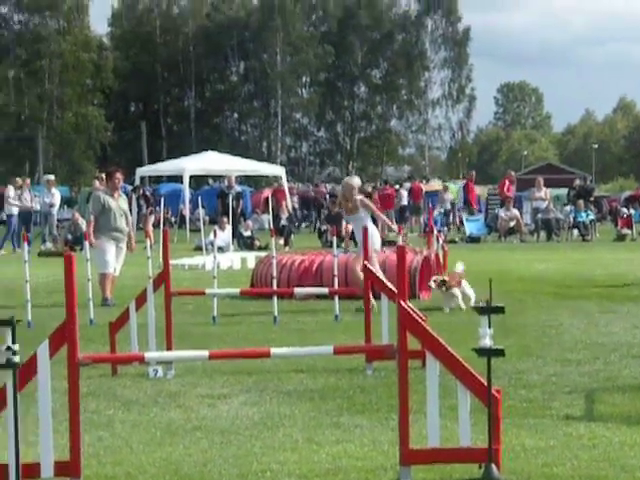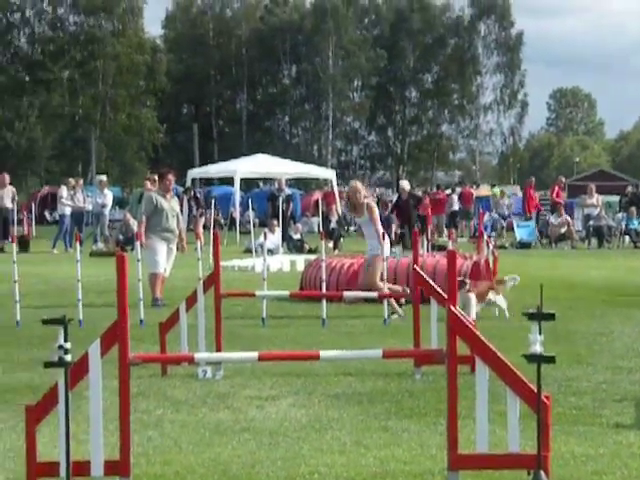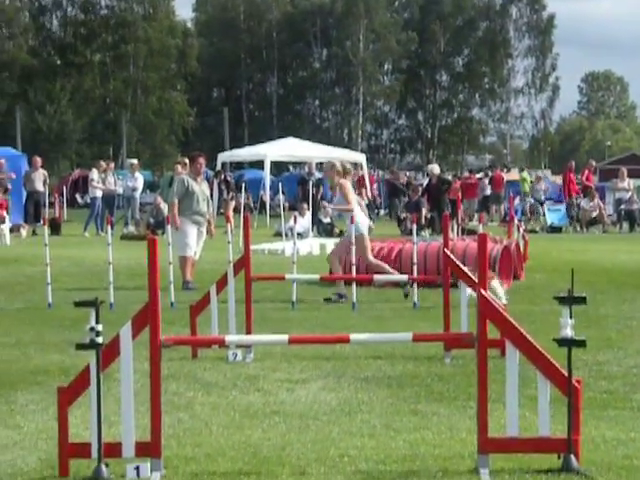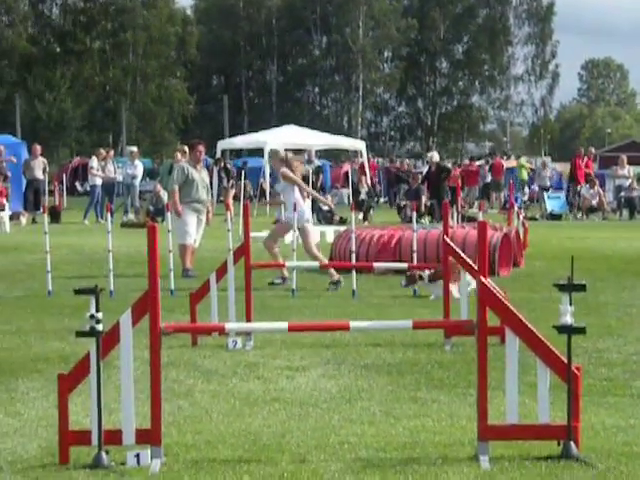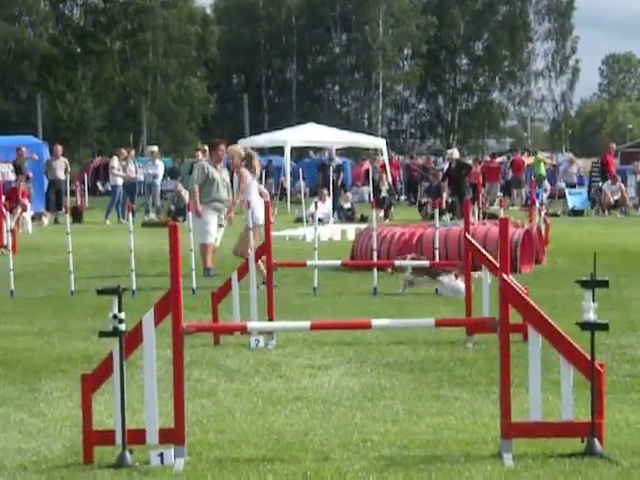
dt=0.2s
person 1, frame 1
left shoulder: (362, 201)
right shoulder: (342, 204)
left elbow: (379, 215)
left wrist: (393, 227)
left hip: (372, 239)
right hip: (362, 241)
left knee: (356, 269)
left ankle: (370, 302)
person 1, frame 2
left shoulder: (369, 204)
right shoulder: (353, 208)
left elbow: (377, 226)
left wrist: (382, 244)
left hip: (379, 245)
right hip: (372, 246)
left knee: (374, 282)
right knee: (364, 282)
left ankle: (397, 310)
right ankle: (403, 291)
person 1, frame 3
left shoulder: (342, 184)
right shoulder: (338, 185)
left elbow: (351, 207)
right elbow: (356, 200)
left wrist: (332, 208)
right wrist: (361, 216)
left hip: (358, 226)
right hip: (354, 226)
left knee: (369, 261)
right knee: (333, 257)
right ankle: (341, 292)
person 1, frame 4
left shoulder: (283, 172)
right shoulder: (287, 172)
left elbow: (302, 186)
left wrist: (321, 199)
left hip: (297, 213)
right hip: (302, 214)
left knee: (269, 242)
right knee: (311, 251)
left ankle: (283, 275)
right ankle: (335, 278)
person 1, frame 5
left shoulder: (243, 173)
right shoulder: (248, 172)
left elbow: (239, 196)
right elbow: (262, 190)
left wrist: (230, 211)
left hip: (254, 213)
right hip: (256, 212)
left knee: (245, 251)
right knee: (238, 251)
left ankle: (266, 277)
person 2, frame 1
left shoulder: (123, 198)
right shoulder: (99, 195)
left elbow: (128, 219)
right elbow: (91, 216)
left wrist: (131, 237)
right wrist: (90, 234)
left hip: (121, 239)
right hip: (105, 238)
left knee: (115, 270)
right knee: (106, 269)
left ankle: (110, 297)
right ankle: (105, 297)
person 2, frame 2
left shoulder: (175, 200)
right shoulder: (152, 196)
left elbow: (179, 221)
right elbow: (143, 217)
left wrist: (182, 239)
right wrist: (142, 235)
left hip: (172, 240)
right hip: (156, 238)
left knee: (165, 270)
right knee: (157, 269)
left ankle: (160, 297)
right ankle: (155, 298)
person 2, frame 3
left shoulder: (205, 183)
right shoulder: (183, 179)
left elbow: (208, 205)
right elbow: (174, 199)
left wrist: (211, 223)
right wrist: (175, 217)
left hip: (201, 223)
right hip: (186, 221)
left knee: (195, 253)
right knee: (187, 251)
left ankle: (190, 280)
right ankle: (186, 281)
person 2, frame 4
left shoulder: (204, 171)
right shoulder: (182, 167)
left elbow: (207, 192)
right elbow: (174, 186)
left wrist: (209, 210)
right wrist: (176, 204)
left hip: (201, 211)
right hip: (186, 209)
left knee: (195, 241)
right knee: (187, 239)
left ankle: (190, 268)
right ankle: (186, 269)
person 2, frame 5
left shoulder: (224, 170)
right shoulder: (202, 166)
left elbow: (228, 191)
right elbow: (194, 186)
right wrist: (196, 204)
left hip: (221, 210)
right hip: (207, 208)
left knee: (215, 240)
right knee: (207, 239)
left ankle: (211, 267)
right ankle: (207, 268)
